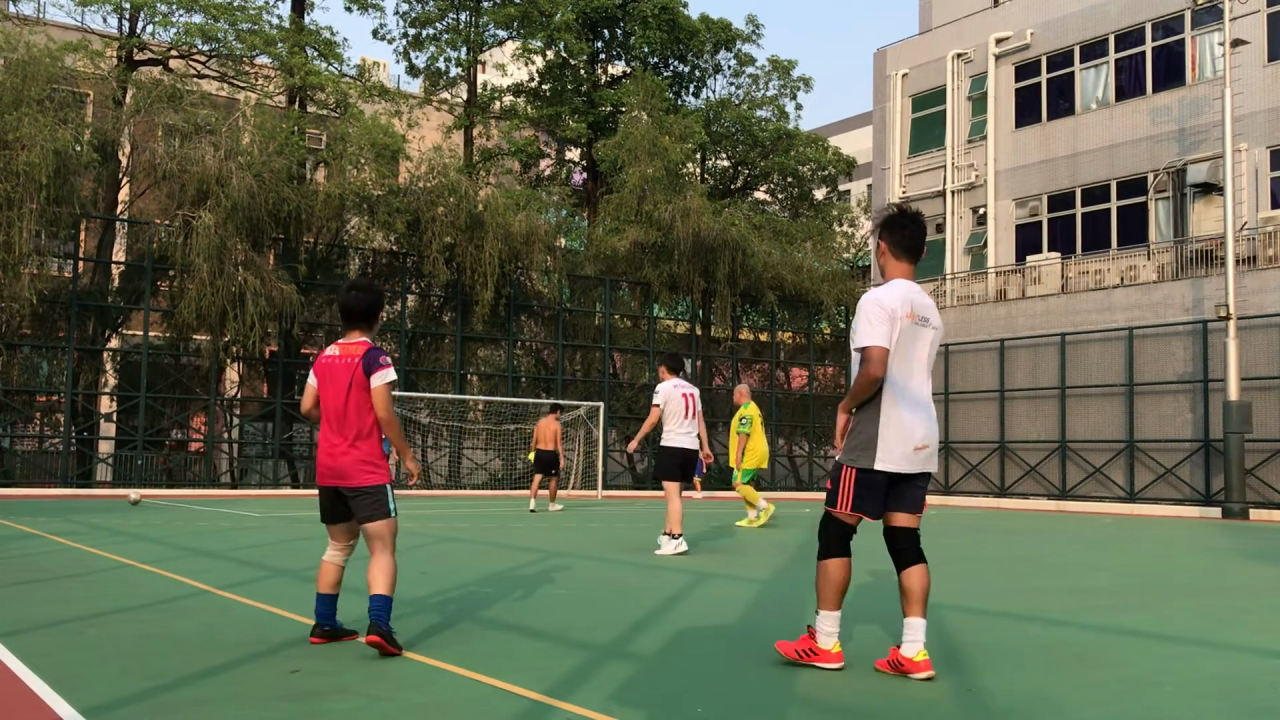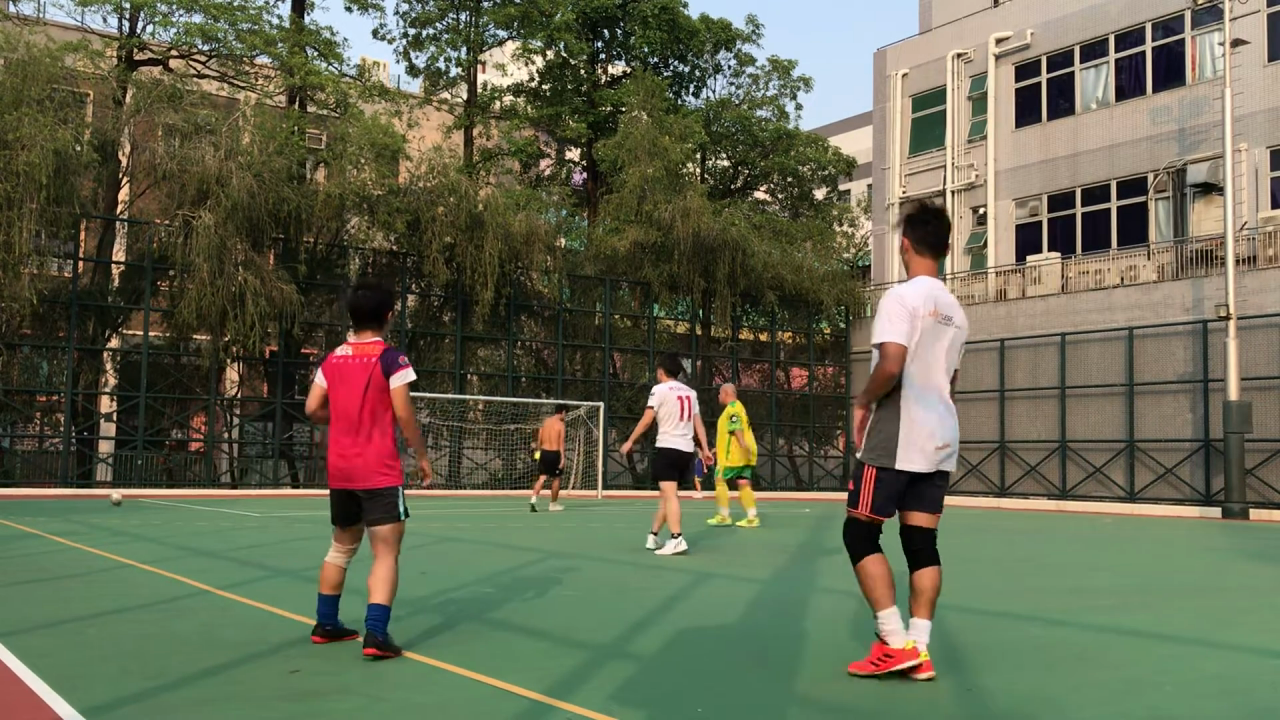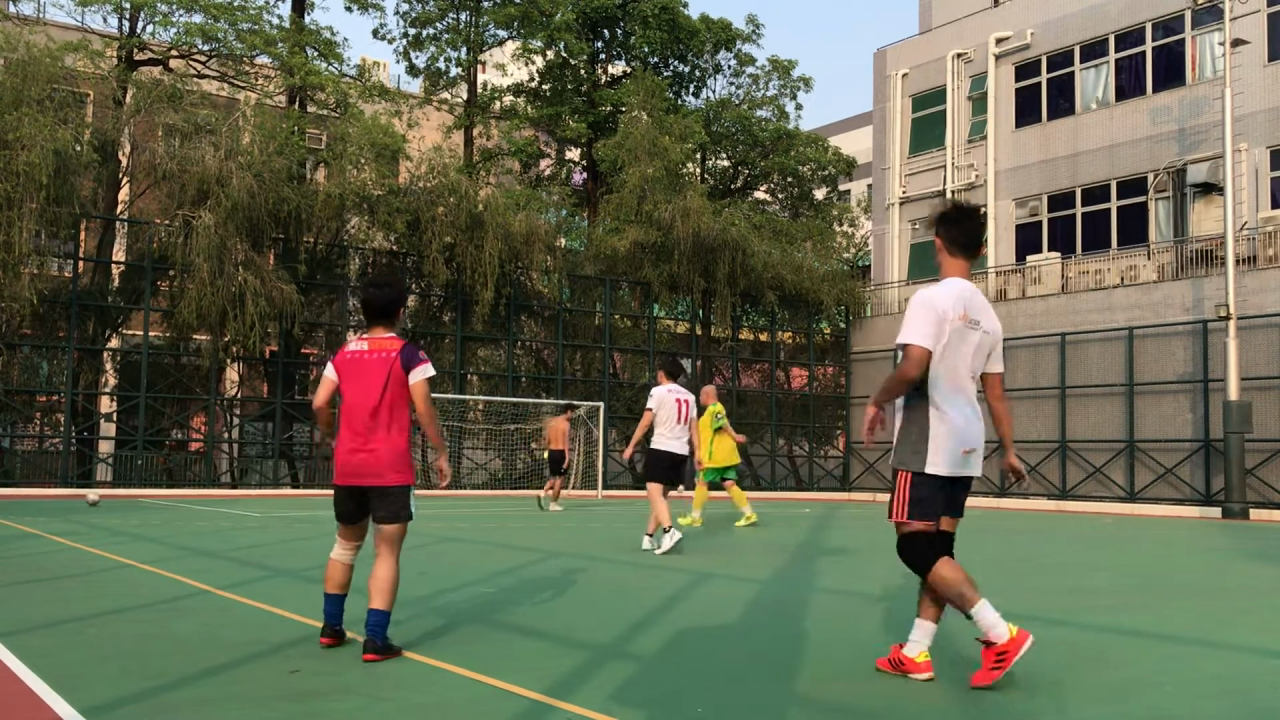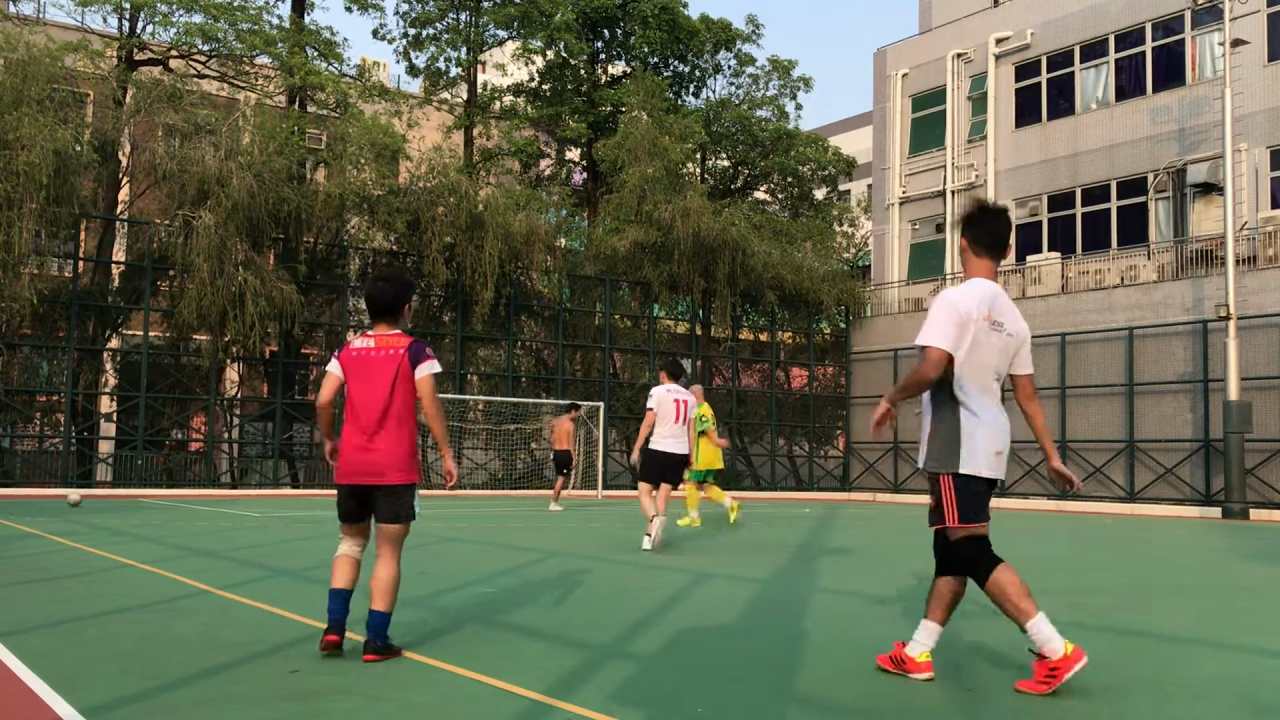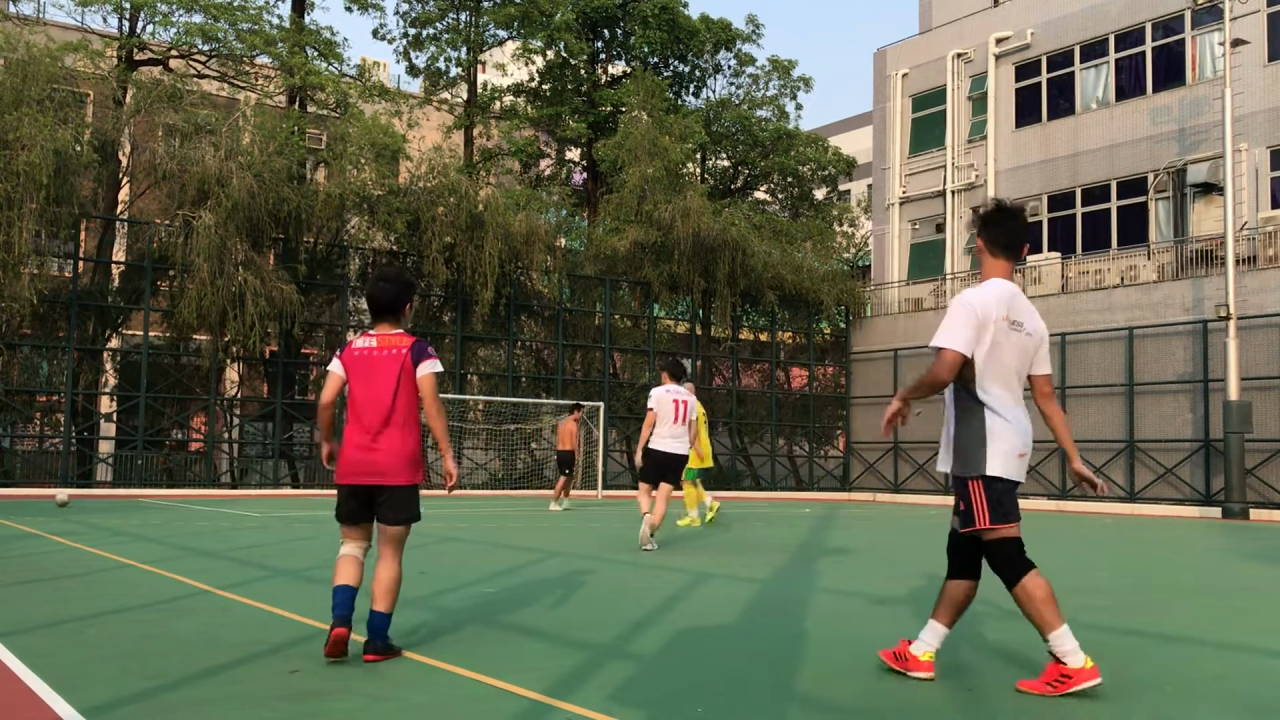
dt=0.1s
person 1, frame 1
left shoulder: (880, 300)
right shoulder: (930, 311)
left elbow: (873, 368)
left wrist: (847, 408)
left hip: (879, 442)
right hip: (921, 441)
left knee: (834, 534)
right knee: (905, 541)
left ankle: (824, 639)
right ankle: (914, 650)
person 1, frame 2
left shoulder: (901, 296)
right shoulder: (954, 311)
left elbow: (890, 364)
left wrist: (862, 403)
left hip: (896, 438)
right hip: (940, 439)
left knee: (859, 533)
right knee: (920, 541)
left ankle: (895, 642)
right ankle: (916, 649)
person 1, frame 3
left shoulder: (931, 298)
right shoulder: (988, 315)
left elbow: (913, 367)
right elbow: (995, 393)
left wrist: (877, 402)
right wrist: (1009, 451)
left hip: (926, 442)
right hip: (965, 444)
left knee: (917, 547)
right knee: (932, 544)
left ankle: (1002, 634)
right ankle: (915, 652)
person 1, frame 4
left shoulder: (955, 299)
right shoulder: (1013, 316)
left elbow: (930, 369)
right elbow: (1027, 395)
left wrist: (890, 399)
right wrist: (1052, 456)
left hip: (957, 444)
right hip: (990, 446)
left knee: (970, 552)
right knee: (956, 550)
left ankle: (1057, 650)
right ankle: (916, 652)
person 1, frame 5
left shoulder: (973, 301)
right shoulder: (1030, 315)
left elbow: (944, 372)
right elbow: (1046, 397)
left wrist: (904, 398)
right wrist: (1073, 458)
left hip: (983, 447)
right hip: (1010, 446)
left knee: (1007, 555)
right knee: (963, 548)
left ankle: (1073, 663)
right ankle: (921, 652)
person 2, frame 1
left shoulder: (324, 357)
right shoulder: (374, 356)
left elbow: (307, 408)
right elbow: (384, 413)
right wrist: (406, 455)
left hip: (328, 468)
right hip: (366, 469)
left knee: (339, 545)
right knee: (383, 548)
left ankle: (325, 624)
right ankle: (378, 625)
person 2, frame 2
left shoulder: (333, 358)
right shoulder: (391, 357)
left elbow: (313, 409)
right elbow: (403, 413)
right wrist: (421, 456)
left hip: (340, 470)
right hip: (380, 471)
left knee: (342, 546)
right knee: (386, 552)
left ankle: (326, 623)
right ankle: (376, 634)
person 2, frame 3
left shoulder: (343, 353)
right shoulder: (409, 353)
left elbow: (319, 404)
right elbow: (424, 409)
left wrist: (331, 438)
right wrist: (441, 454)
left hip: (348, 467)
right hip: (392, 469)
left knee: (345, 544)
right knee: (387, 552)
left ankle: (331, 624)
right ankle: (376, 638)
person 2, frame 4
left shoulder: (348, 351)
right shoulder: (415, 350)
left elbow: (323, 401)
right elbow: (430, 406)
left wrist: (329, 439)
right wrist: (447, 454)
left hip: (351, 466)
right hip: (396, 469)
left knee: (351, 541)
right knee: (388, 552)
left ankle: (335, 624)
right ankle: (376, 639)
person 2, frame 5
left shoulder: (349, 351)
right shoulder: (418, 350)
left elbow: (326, 401)
right elbow: (431, 405)
left wrist: (327, 442)
right wrist: (448, 456)
left hip: (354, 466)
right hip: (400, 468)
left knee: (352, 545)
right knee: (390, 552)
left ankle: (341, 620)
right ankle: (377, 639)
person 3, frame 1
left shoulder: (664, 387)
right shoulder: (693, 389)
left elbow: (653, 418)
right elbow: (700, 421)
left wrist: (636, 440)
right wrist: (705, 447)
left hip: (672, 447)
right hip: (692, 448)
left knee: (672, 495)
right knee: (674, 494)
left ankle: (677, 540)
right ankle: (667, 537)
person 3, frame 2
left shoulder: (660, 389)
right shoulder: (690, 392)
left elbow: (647, 420)
right elbow: (698, 423)
left wrist: (630, 441)
right wrist: (705, 449)
left hip: (667, 448)
right hip: (686, 450)
left knee: (669, 495)
right knee: (667, 495)
left ankle: (677, 540)
right ankle: (653, 536)
person 3, frame 3
left shoulder: (658, 391)
right shoulder: (689, 396)
left elbow: (646, 422)
right elbow: (694, 428)
left wrist: (631, 446)
right wrist: (697, 453)
left hip: (660, 450)
right hip: (681, 452)
left knee: (655, 495)
right knee: (661, 495)
left ankle: (670, 532)
right ankle: (650, 536)
person 3, frame 4
left shoulder: (658, 391)
right shoulder: (689, 396)
left elbow: (648, 423)
right elbow: (691, 429)
left wrist: (636, 449)
right wrist: (690, 455)
left hip: (658, 450)
right hip: (680, 452)
left knee: (644, 493)
right knee: (662, 496)
left ankle: (656, 519)
right ankle: (649, 537)
person 3, frame 5
left shoulder: (657, 392)
right shoulder: (691, 397)
left elbow: (648, 423)
right elbow: (693, 430)
left wrist: (639, 449)
right wrist: (688, 448)
left hip: (657, 449)
right hip: (680, 453)
left knee: (644, 492)
right knee: (662, 497)
left ankle: (647, 518)
right ankle: (649, 537)
